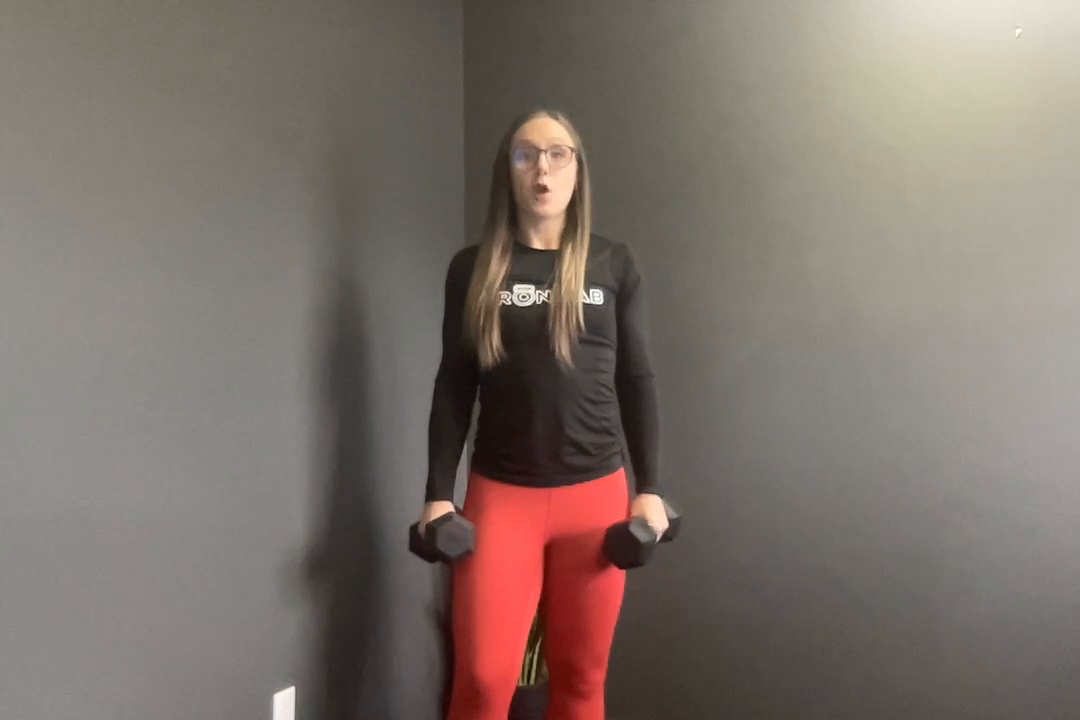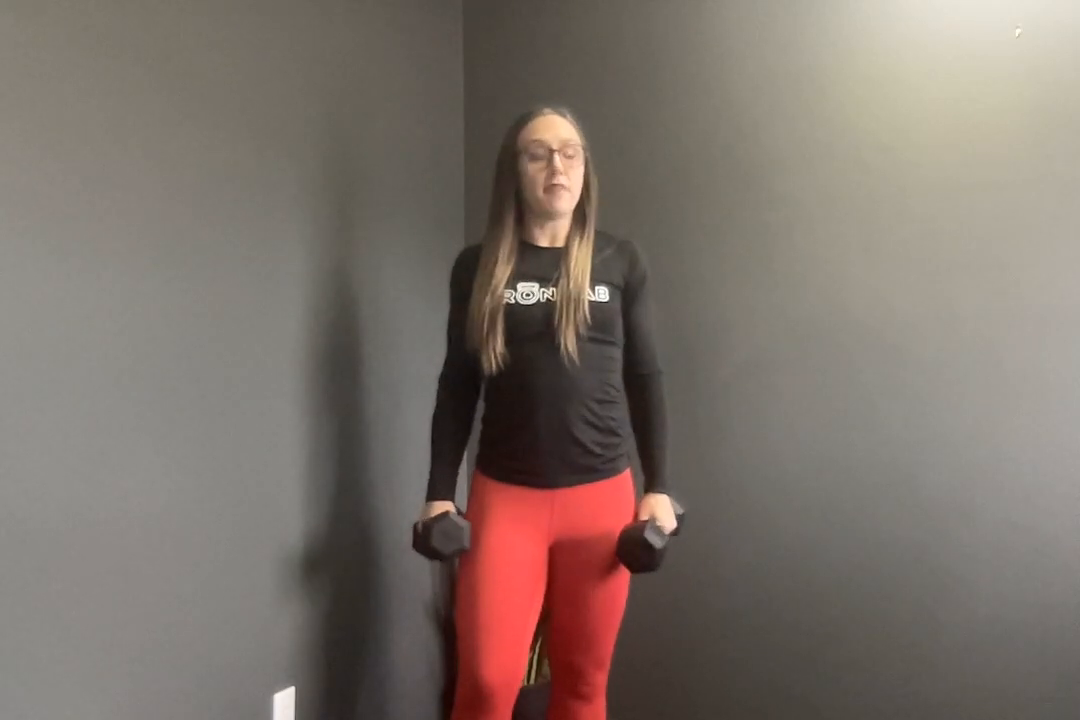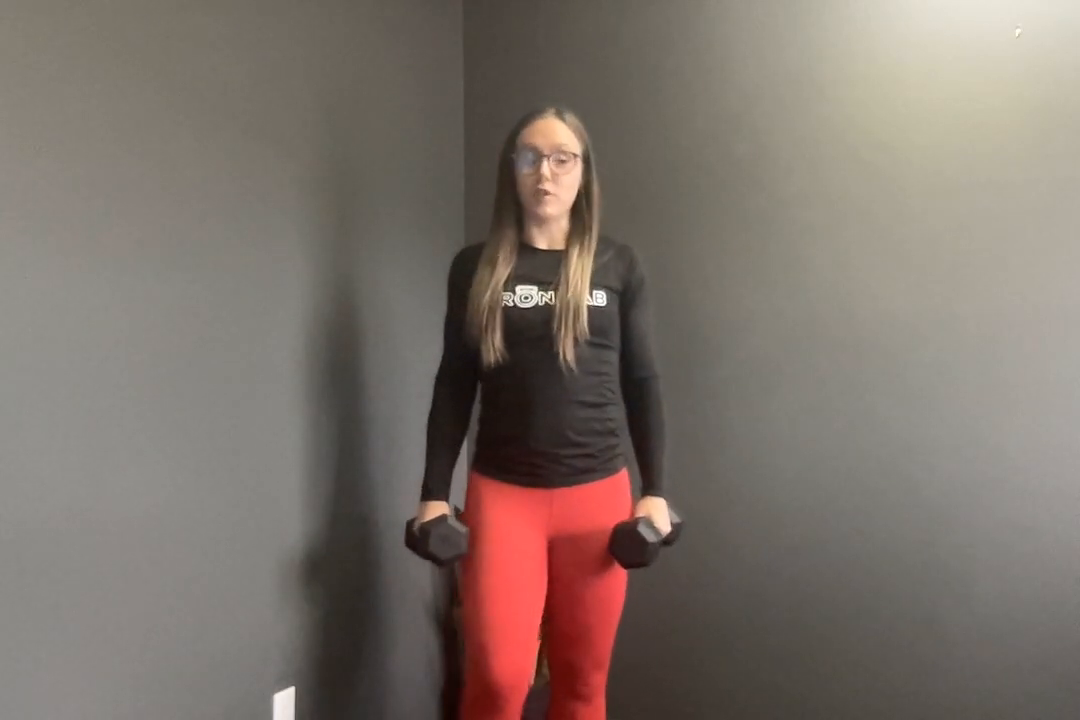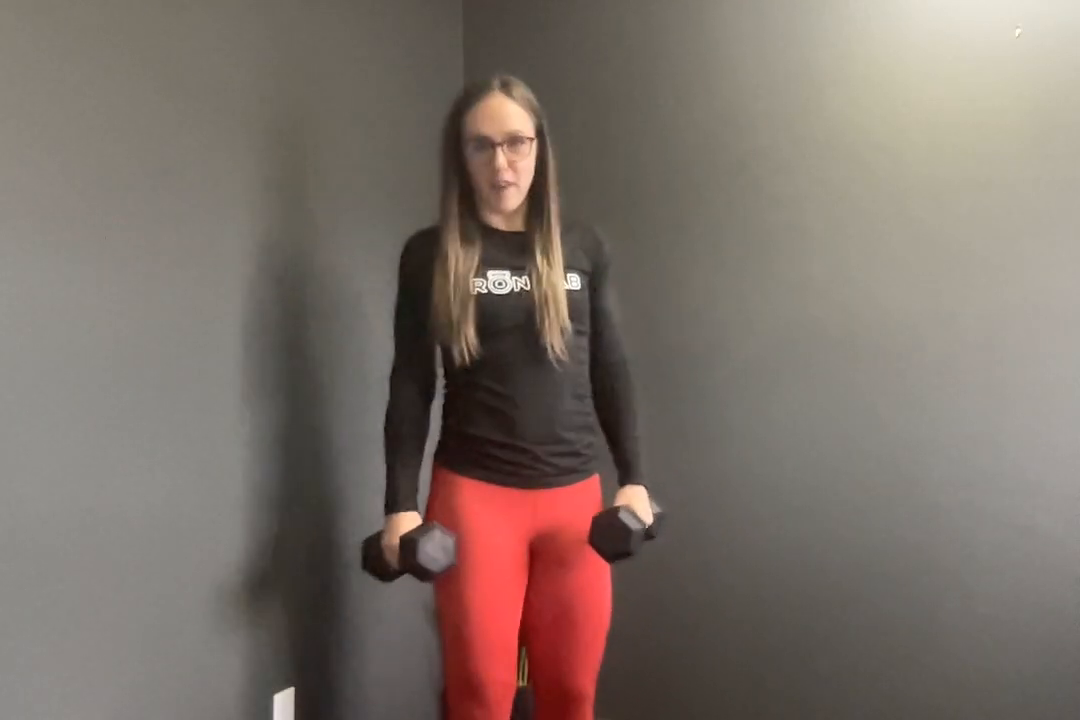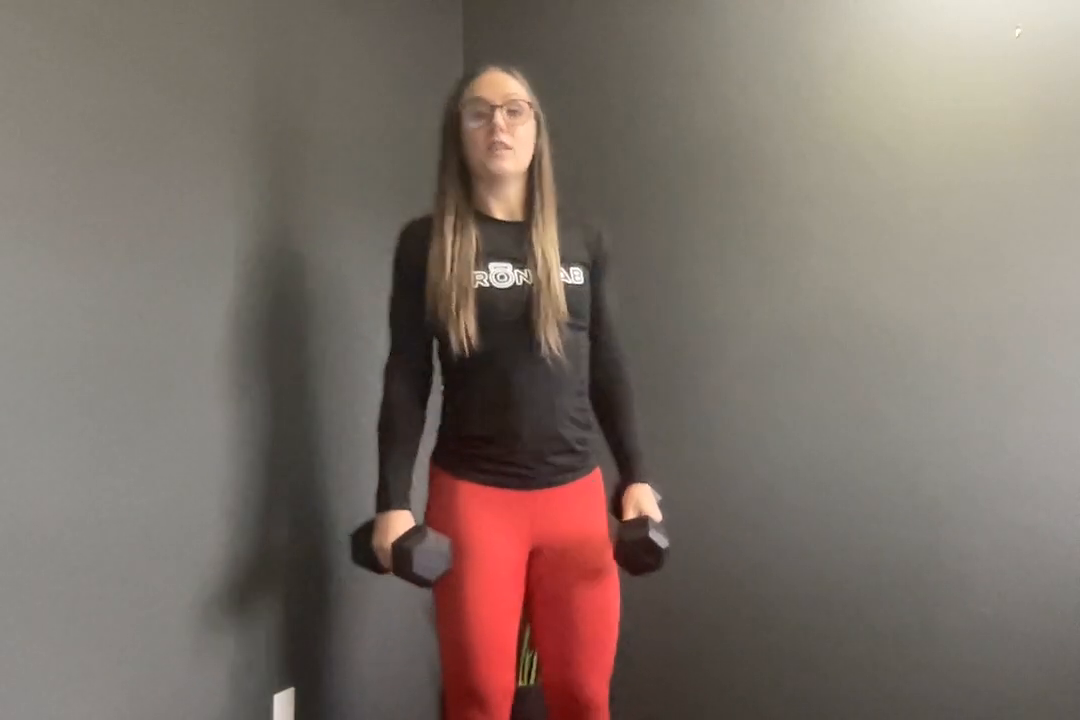
dt=1s
person 1, frame 1
left shoulder: (614, 264)
right shoulder: (472, 268)
left elbow: (637, 379)
right elbow: (453, 386)
left wrist: (648, 488)
right wrist: (438, 493)
left hip: (595, 492)
right hip: (500, 492)
person 1, frame 2
left shoulder: (620, 261)
right shoulder: (477, 266)
left elbow: (644, 377)
right elbow: (457, 386)
left wrist: (657, 488)
right wrist: (439, 494)
left hip: (601, 494)
right hip: (503, 495)
person 1, frame 3
left shoulder: (618, 265)
right shoulder: (475, 267)
left elbow: (642, 381)
right elbow: (453, 387)
left wrist: (654, 491)
right wrist: (433, 493)
left hip: (597, 492)
right hip: (501, 492)
person 1, frame 4
left shoulder: (583, 247)
right shoulder: (429, 254)
left elbow: (610, 369)
right elbow: (410, 384)
left wrist: (632, 478)
right wrist: (401, 503)
left hip: (574, 494)
right hip: (472, 494)
person 1, frame 5
left shoulder: (582, 240)
right shoulder: (425, 245)
left elbow: (606, 366)
right elbow: (406, 379)
left wrist: (635, 477)
right wrist: (393, 501)
left hip: (575, 492)
right hip: (471, 495)
